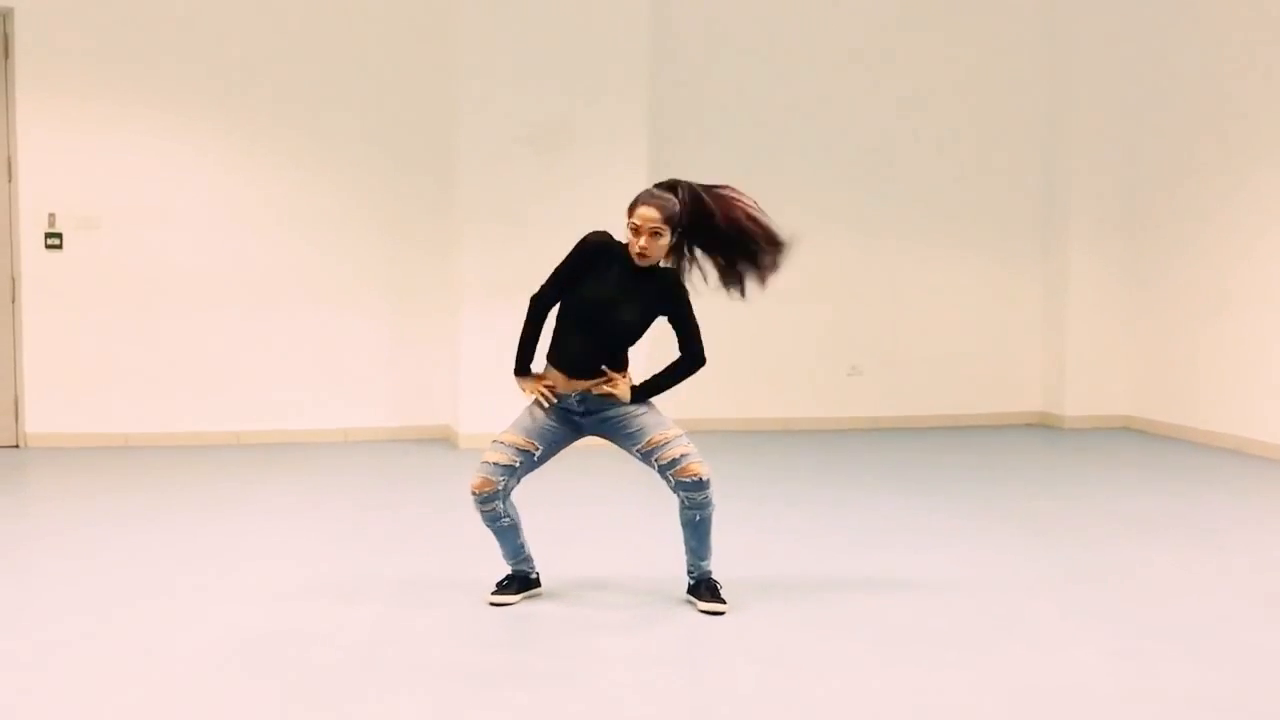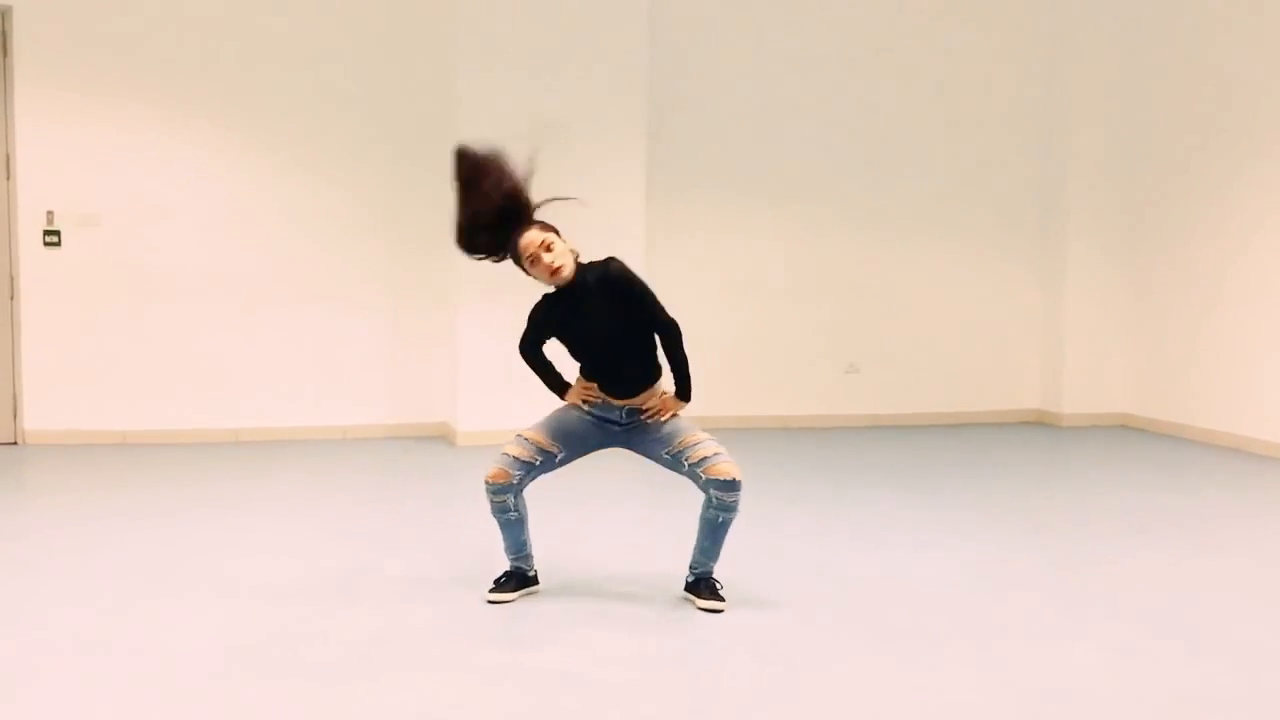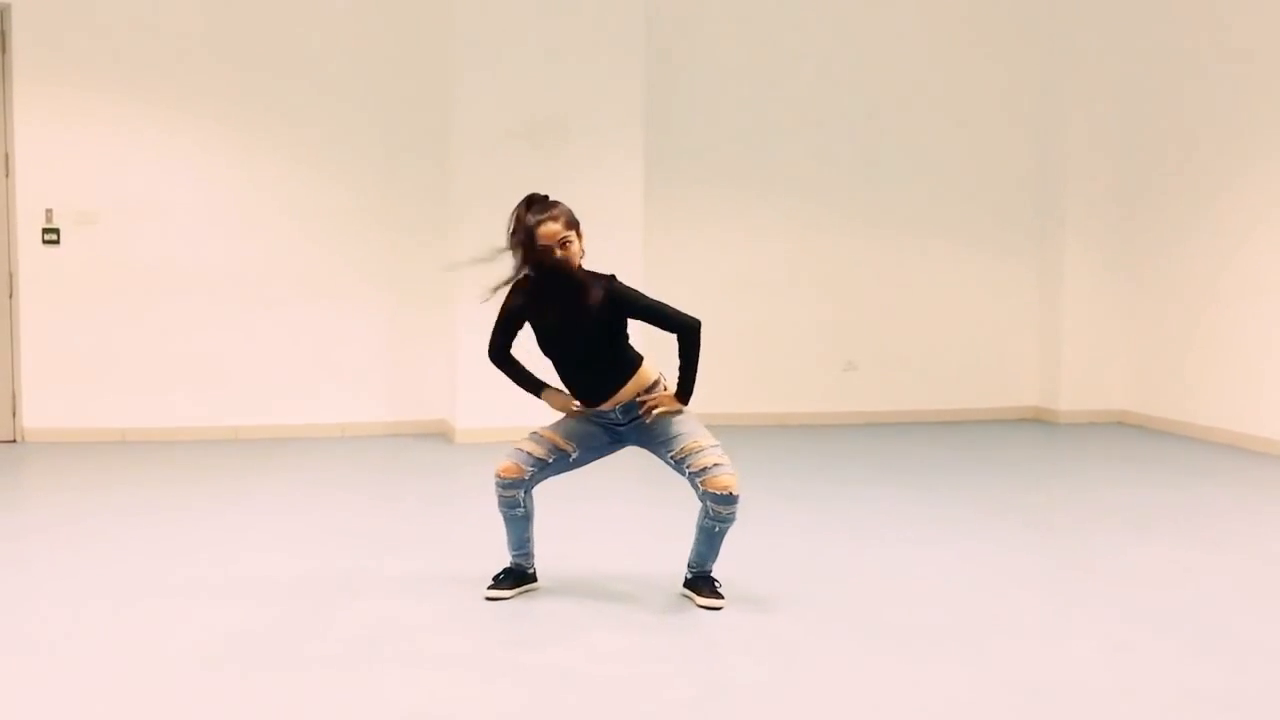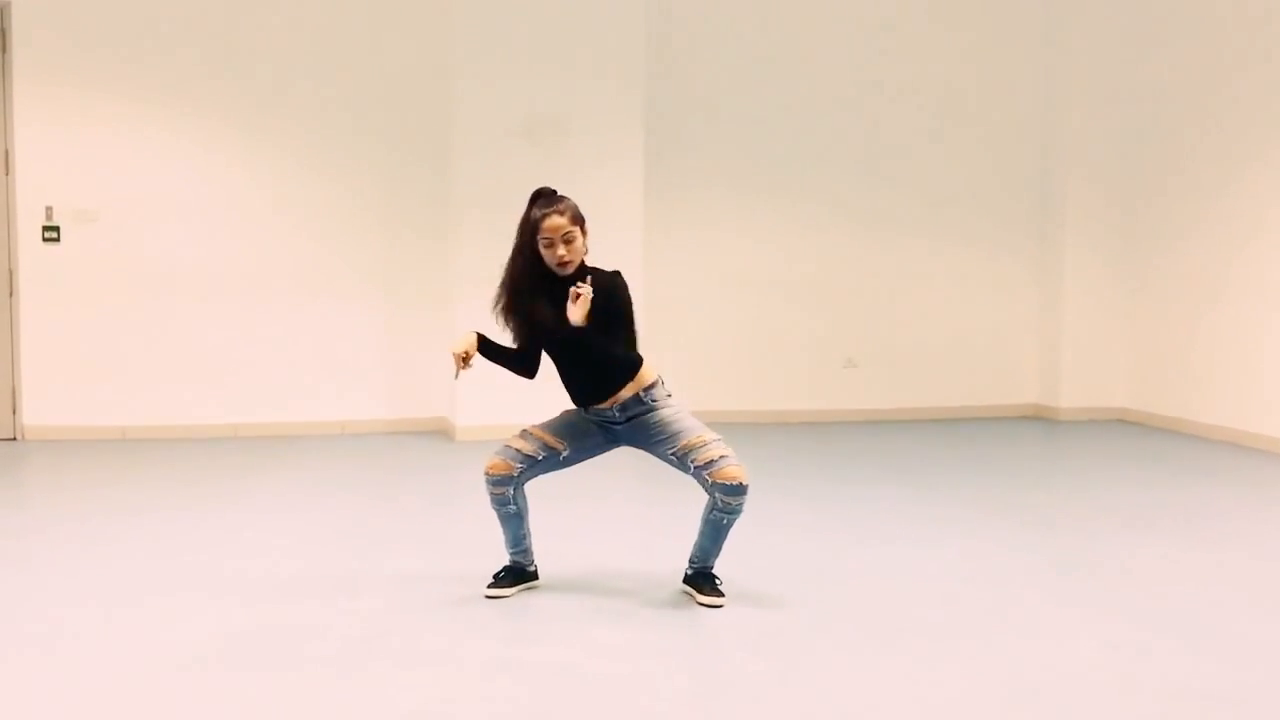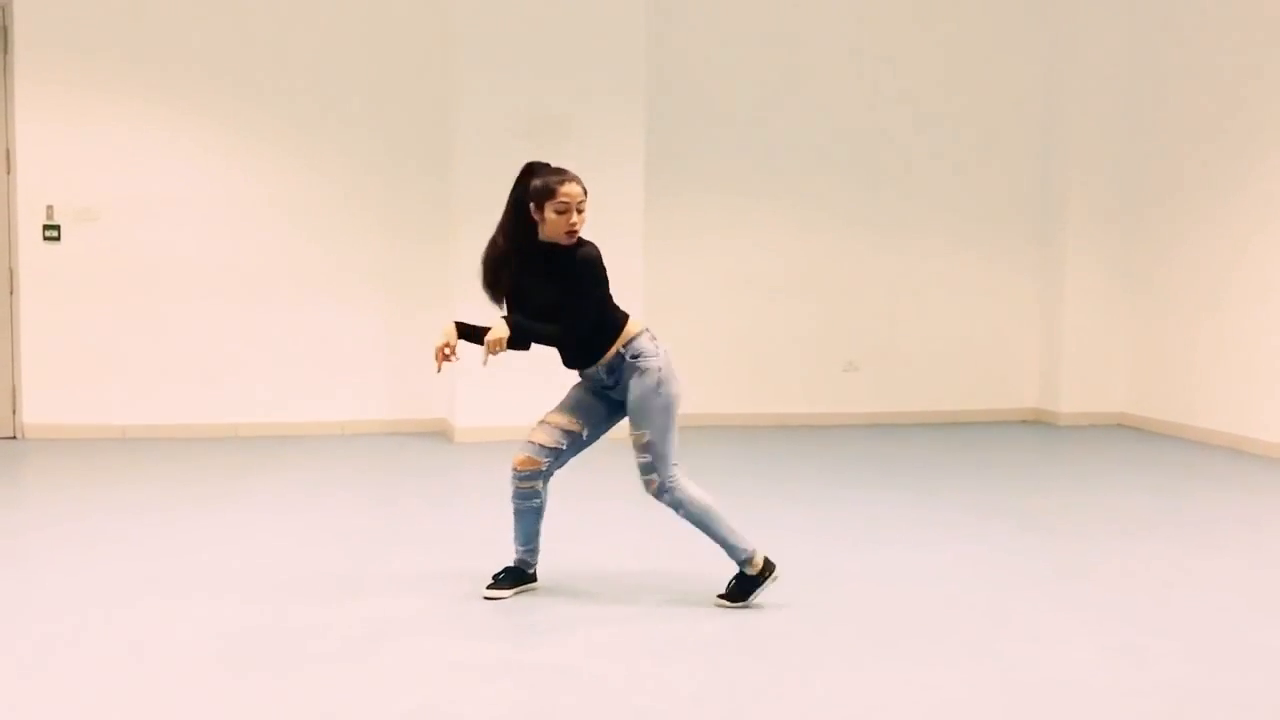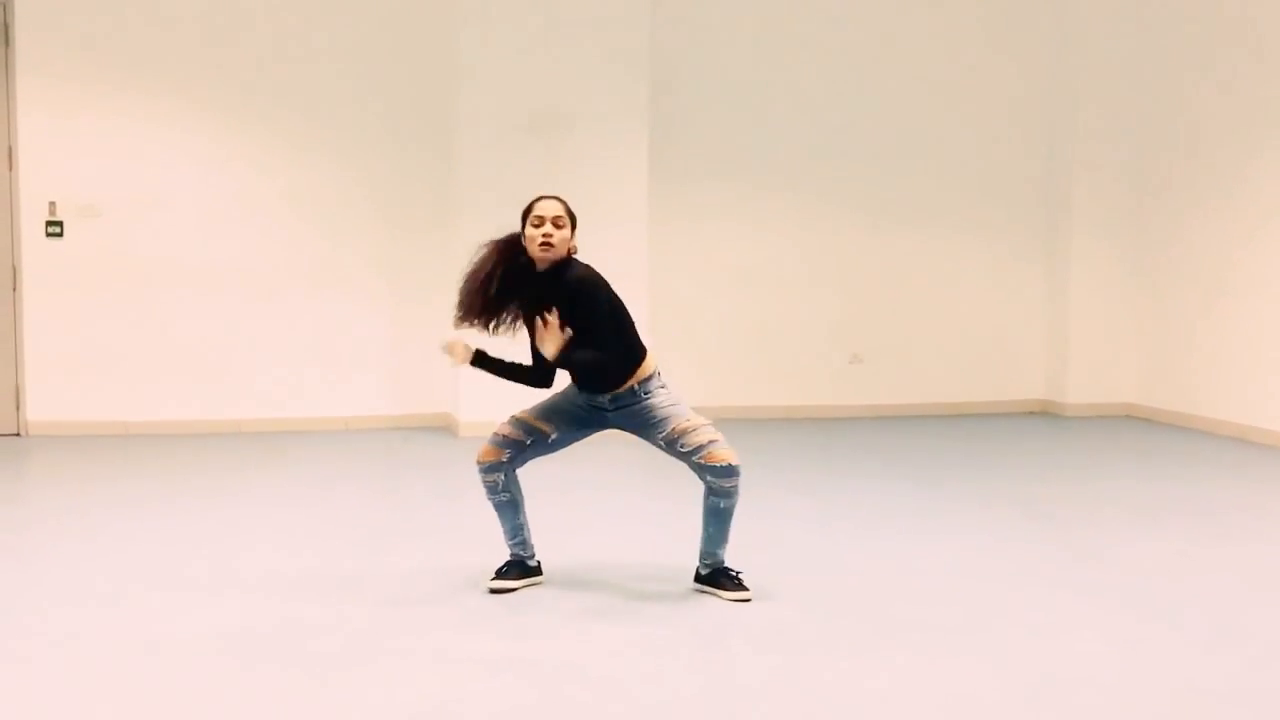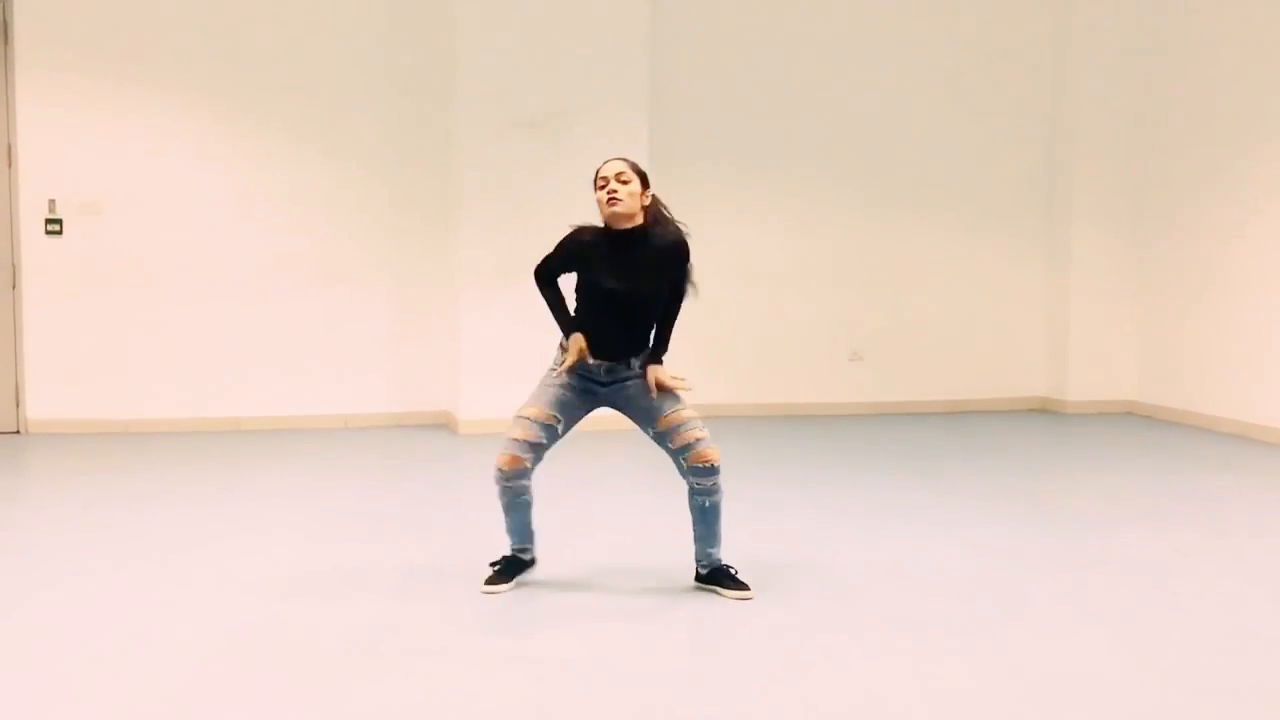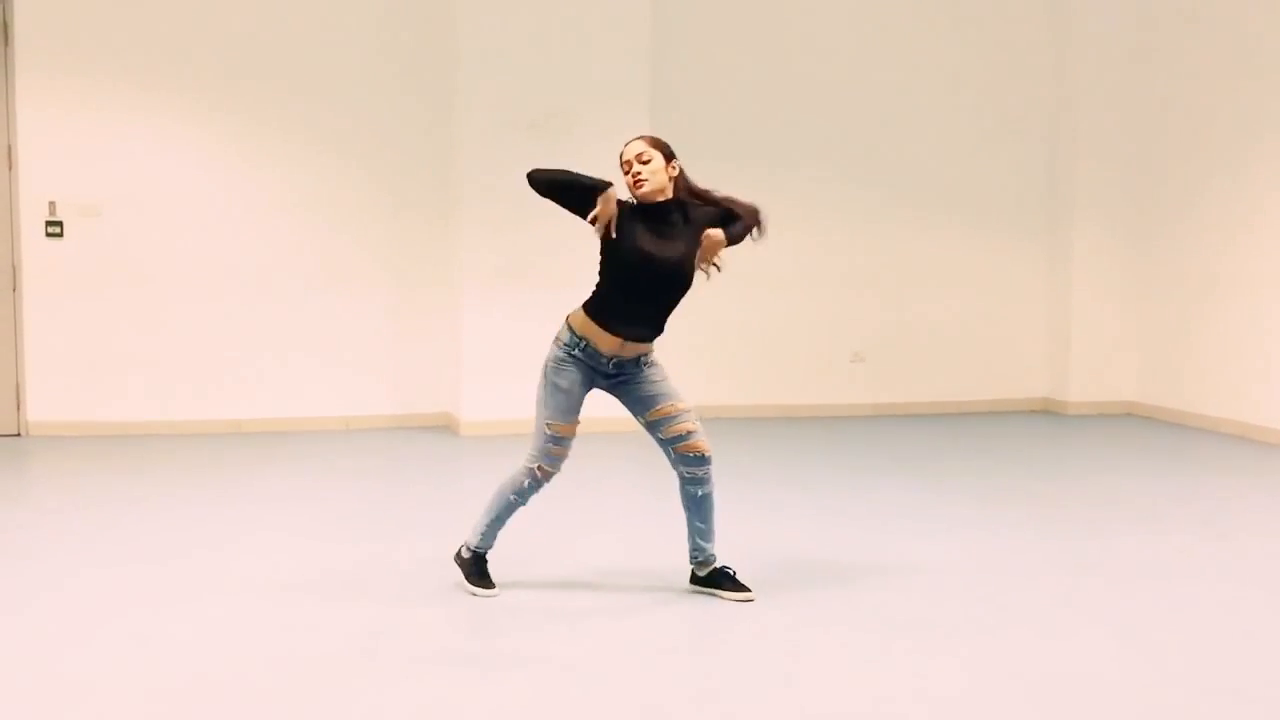
dt=0.4s
person 1, frame 1
left shoulder: (669, 289)
right shoulder: (597, 249)
left elbow: (694, 357)
right elbow: (542, 301)
left wrist: (639, 391)
right wrist: (523, 371)
left hip: (617, 404)
right hip: (556, 402)
left knee: (695, 478)
right knee: (486, 488)
left ankle: (701, 581)
right ankle: (524, 573)
person 1, frame 2
left shoulder: (611, 275)
right shoulder: (547, 312)
left elbow: (666, 327)
right elbow: (529, 347)
left wrist: (681, 396)
right wrist: (562, 389)
left hip: (651, 415)
right hip: (592, 415)
left knee: (725, 479)
right knee: (500, 477)
left ankle: (700, 578)
right ankle: (521, 570)
person 1, frame 3
left shoulder: (607, 292)
right shoulder: (527, 293)
left elbow: (688, 327)
right elbow: (498, 351)
left wrist: (683, 394)
right wrist: (544, 391)
left hip: (652, 410)
right hip: (593, 420)
left knee: (723, 489)
right knee: (510, 474)
left ankle: (698, 575)
right ankle: (522, 568)
person 1, frame 4
left shoulder: (607, 284)
right shoulder: (536, 292)
left elbow: (623, 359)
right elbow: (529, 367)
left wrist: (580, 324)
right wrist: (479, 344)
left hip: (646, 408)
right hip: (590, 419)
left knee: (731, 482)
right knee: (501, 470)
left ankle: (699, 570)
right ankle: (522, 565)
person 1, frame 5
left shoulder: (584, 257)
right shoulder: (518, 263)
left elbow: (572, 332)
right elbow: (521, 337)
left wrist: (510, 325)
right wrist: (458, 331)
left hip: (639, 363)
right hip: (596, 382)
left knee: (661, 481)
right knee: (529, 466)
left ankle: (752, 564)
right ankle: (524, 567)
person 1, frame 6
left shoulder: (584, 282)
right shoulder: (528, 291)
left elbow: (614, 360)
right elbow: (542, 376)
left wrist: (561, 351)
right wrist: (477, 357)
left hip: (638, 392)
right hip: (584, 400)
left knee: (722, 465)
right knee: (492, 457)
left ankle: (711, 567)
right ankle: (524, 560)
person 1, frame 7
left shoulder: (669, 246)
right shoulder: (585, 241)
right elbow: (545, 274)
left wrist: (654, 363)
right wrist: (571, 329)
left hip: (633, 374)
right hip: (576, 373)
left knee: (703, 461)
right knee: (512, 461)
left ankle: (709, 565)
right ankle: (520, 553)
person 1, frame 8
left shoulder: (695, 221)
right shoulder: (618, 217)
left elbow: (748, 217)
right elbow: (539, 180)
left wrist: (722, 229)
right wrist: (598, 191)
left hip: (637, 365)
right hip: (577, 355)
left knee: (696, 454)
right knee: (543, 465)
left ankle: (704, 566)
right ankle: (473, 551)
